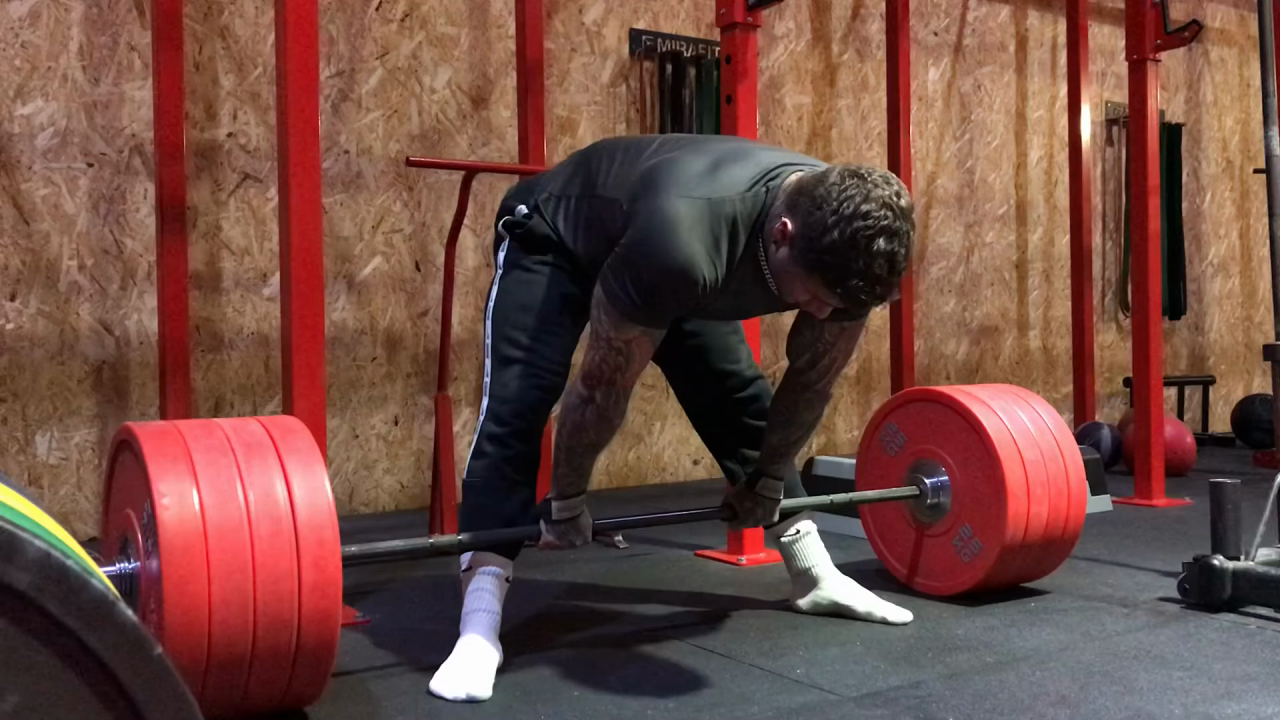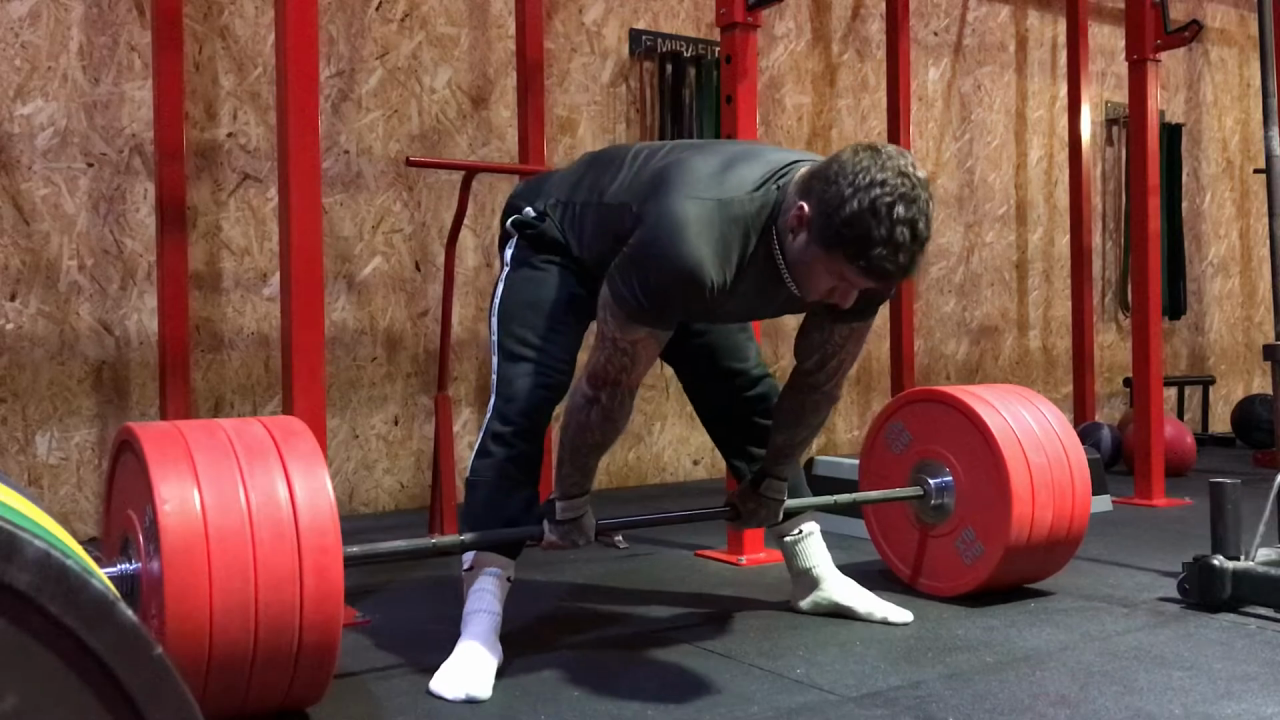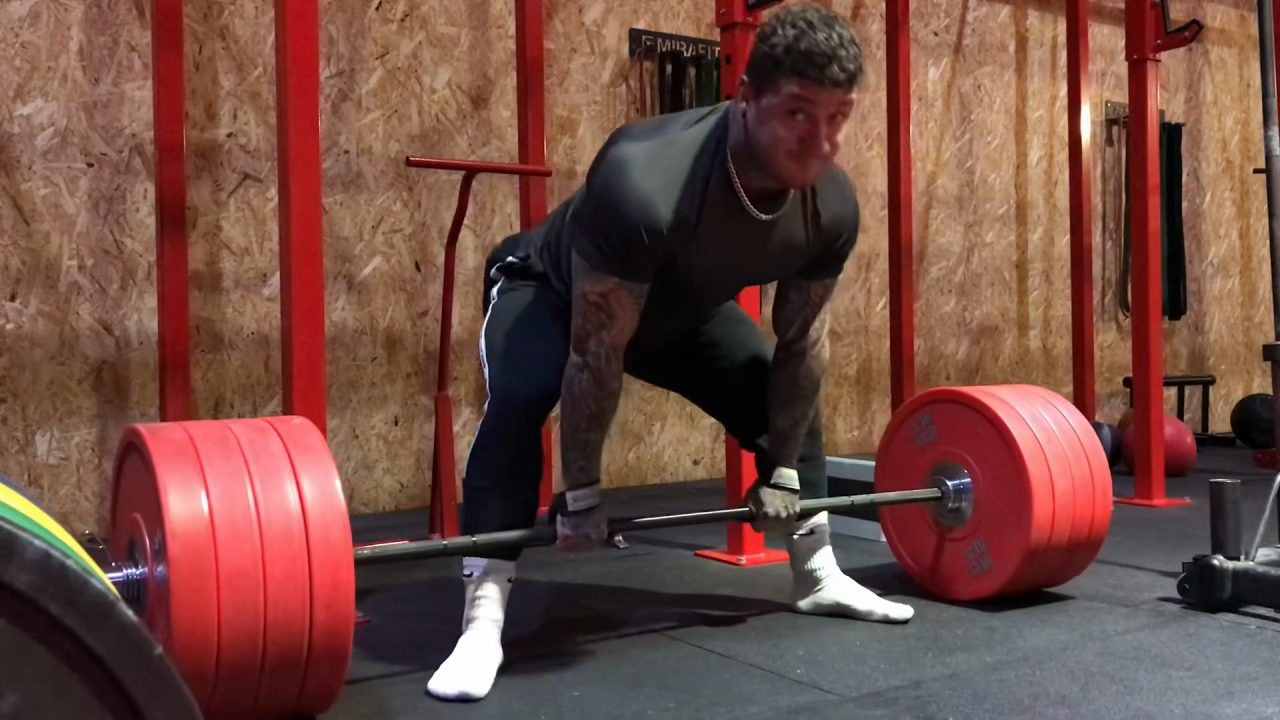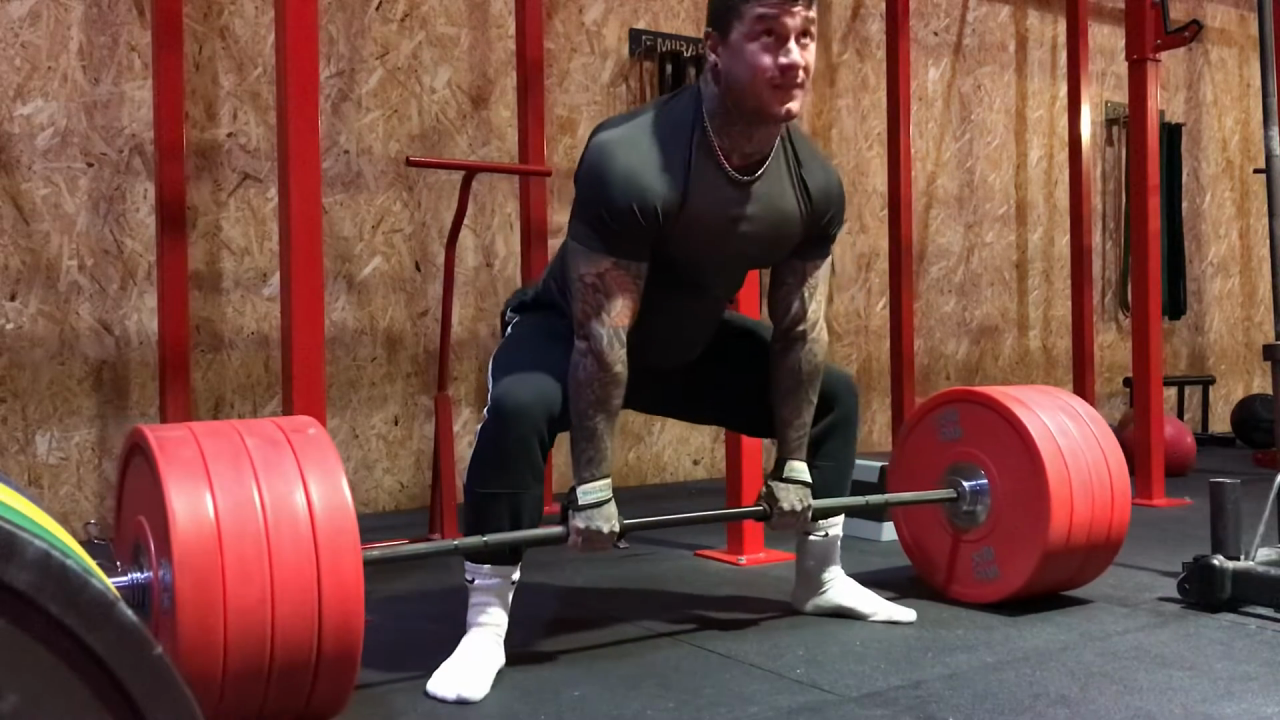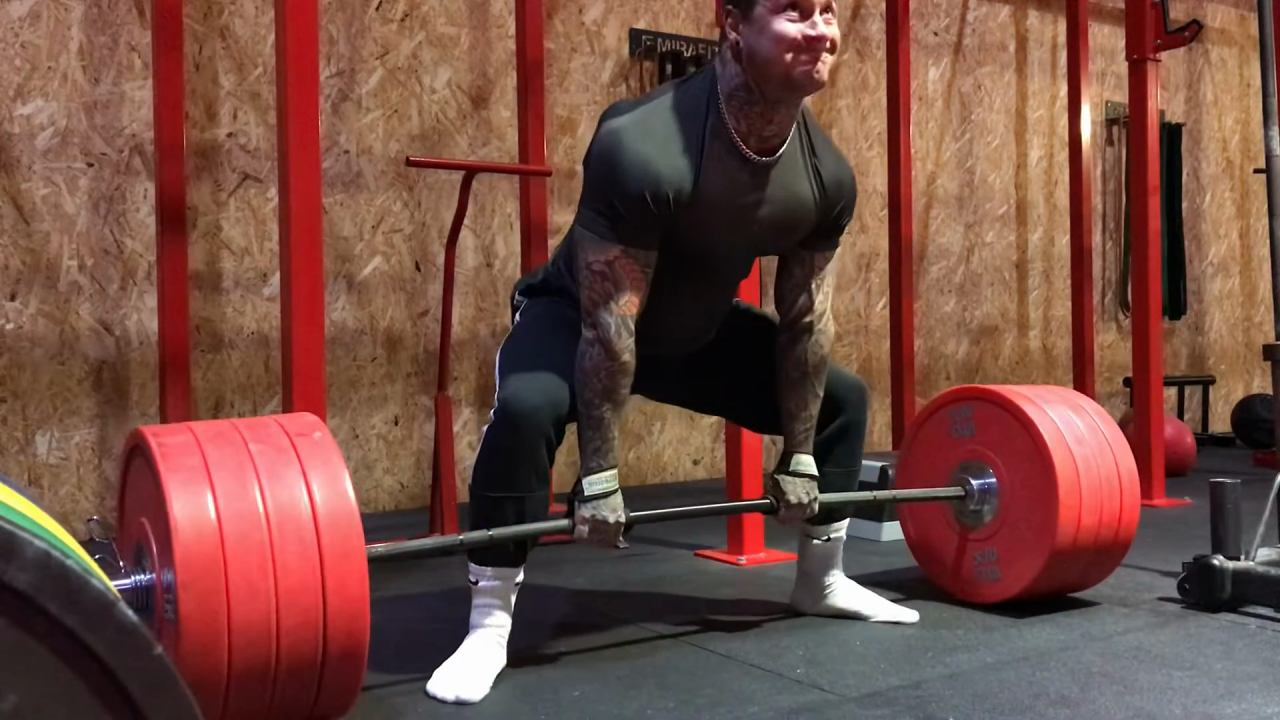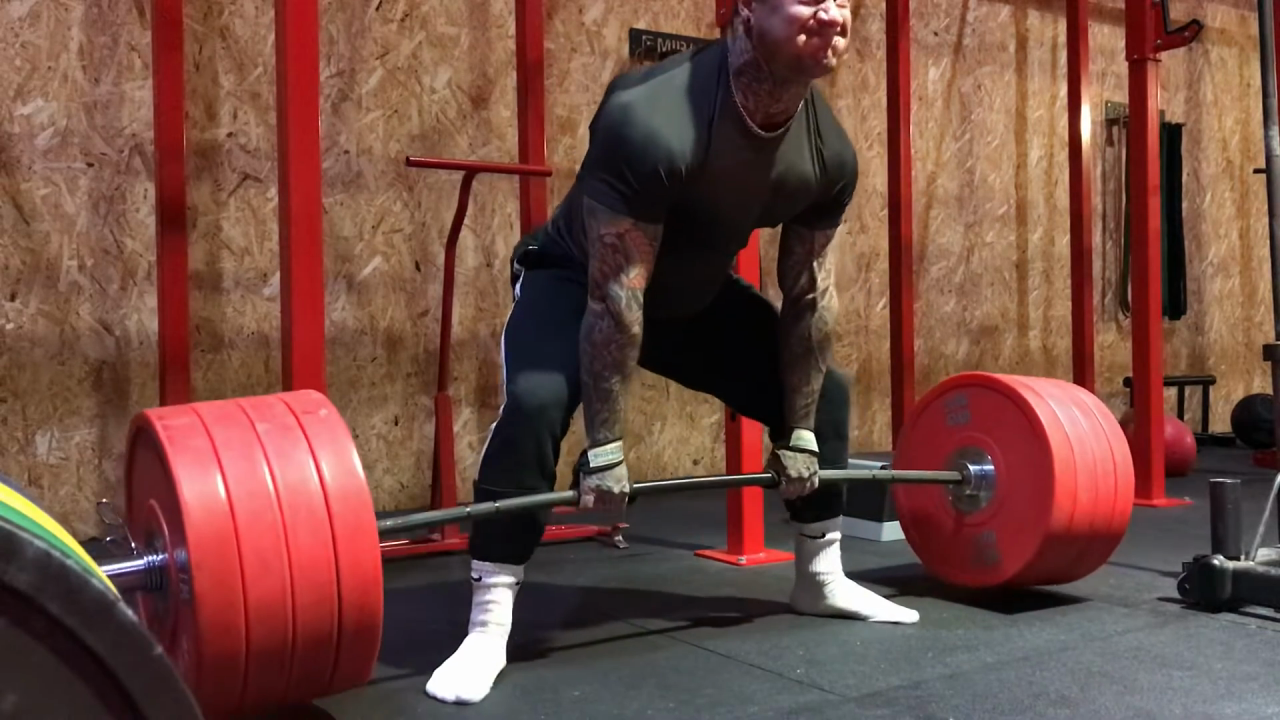
dt=0.7s
person 1, frame 1
left shoulder: (845, 240)
right shoulder: (679, 238)
left elbow: (812, 379)
right elbow: (604, 384)
left wrist: (769, 481)
right wrist: (567, 502)
right hip: (553, 239)
left knee: (745, 398)
right knee: (518, 402)
left ankle: (814, 576)
right ankle: (480, 621)
person 1, frame 2
left shoulder: (860, 249)
right shoulder: (689, 238)
left elbow: (818, 380)
right elbow: (609, 386)
left wrist: (773, 481)
right wrist: (570, 502)
left hip: (678, 271)
right hip: (558, 241)
left knee: (751, 397)
right knee: (524, 402)
left ankle: (816, 575)
right ankle: (481, 623)
person 1, frame 3
left shoulder: (831, 207)
right shoulder: (643, 181)
left elbow: (801, 344)
right elbow: (597, 357)
left wrist: (784, 471)
right wrist: (582, 494)
left hip: (679, 310)
right hip: (550, 291)
left knee: (790, 398)
right knee: (519, 398)
left ankle: (817, 577)
right ankle: (484, 617)
person 1, frame 4
left shoulder: (815, 184)
right shoulder: (631, 161)
left elbow: (800, 331)
right elbow: (602, 336)
left wrist: (792, 465)
right wrist: (592, 488)
left hip: (691, 340)
right hip: (567, 329)
left knee: (832, 393)
right knee: (521, 407)
left ankle: (821, 579)
right ankle: (486, 622)
person 1, frame 5
left shoulder: (827, 174)
right shoulder: (643, 147)
left elbow: (806, 320)
right elbow: (609, 325)
left wrist: (799, 459)
right wrist: (599, 480)
left hip: (699, 325)
right hip: (577, 312)
left knee: (841, 396)
right knee: (528, 407)
left ankle: (822, 581)
right ankle: (489, 625)
person 1, frame 6
left shoulder: (828, 151)
right shoulder: (652, 119)
left elbow: (809, 296)
right elbow: (616, 300)
left wrist: (798, 433)
right wrist: (605, 449)
left hip: (698, 292)
right hip: (576, 279)
left knee: (823, 392)
right knee: (537, 403)
left ankle: (821, 578)
right ankle: (489, 626)
